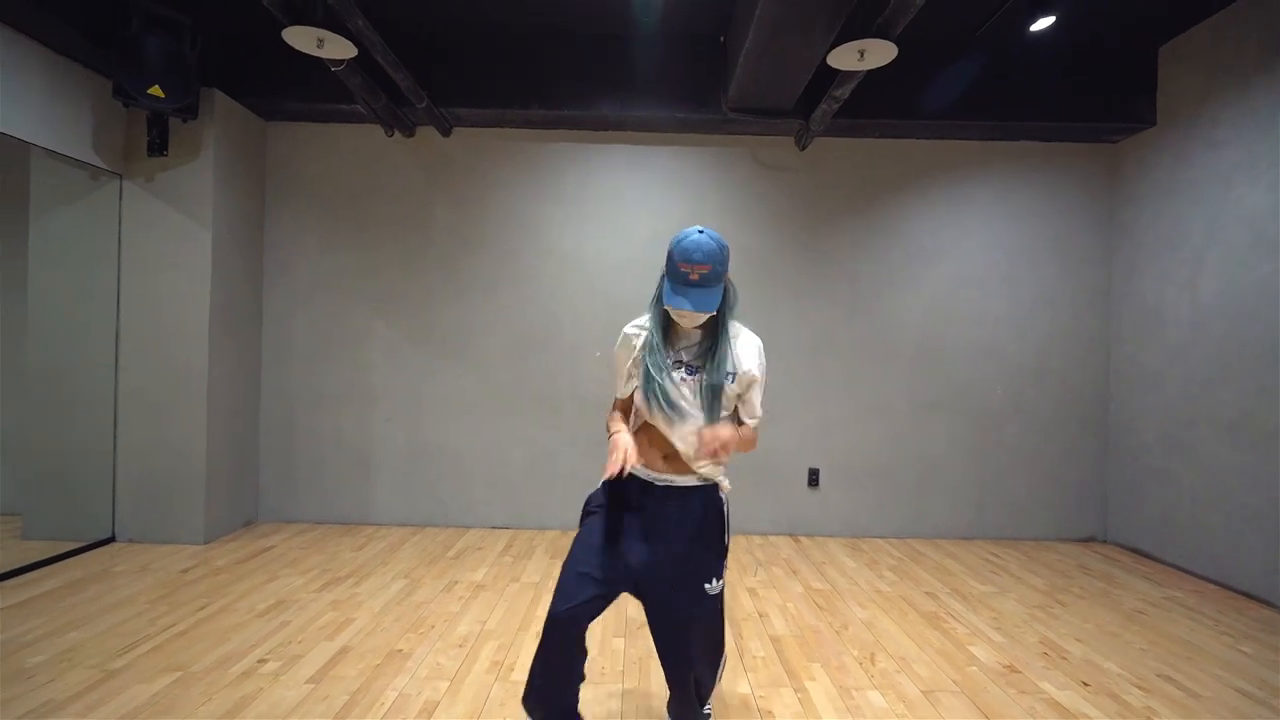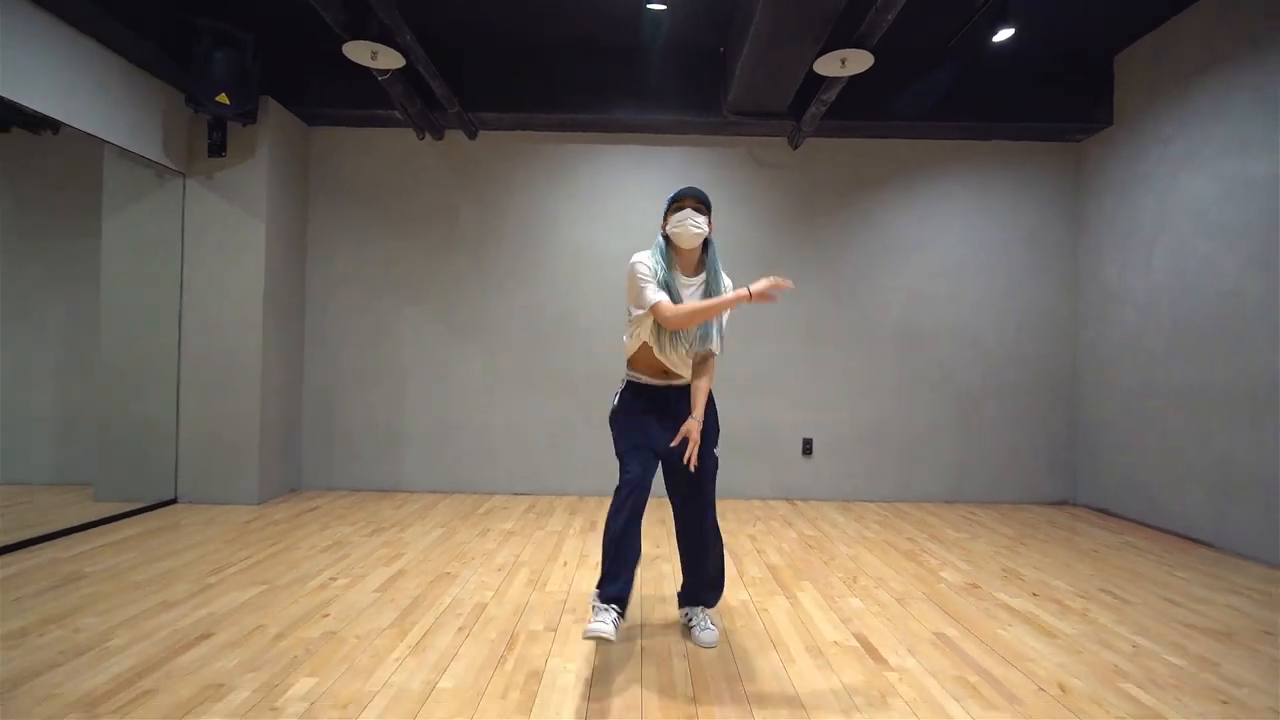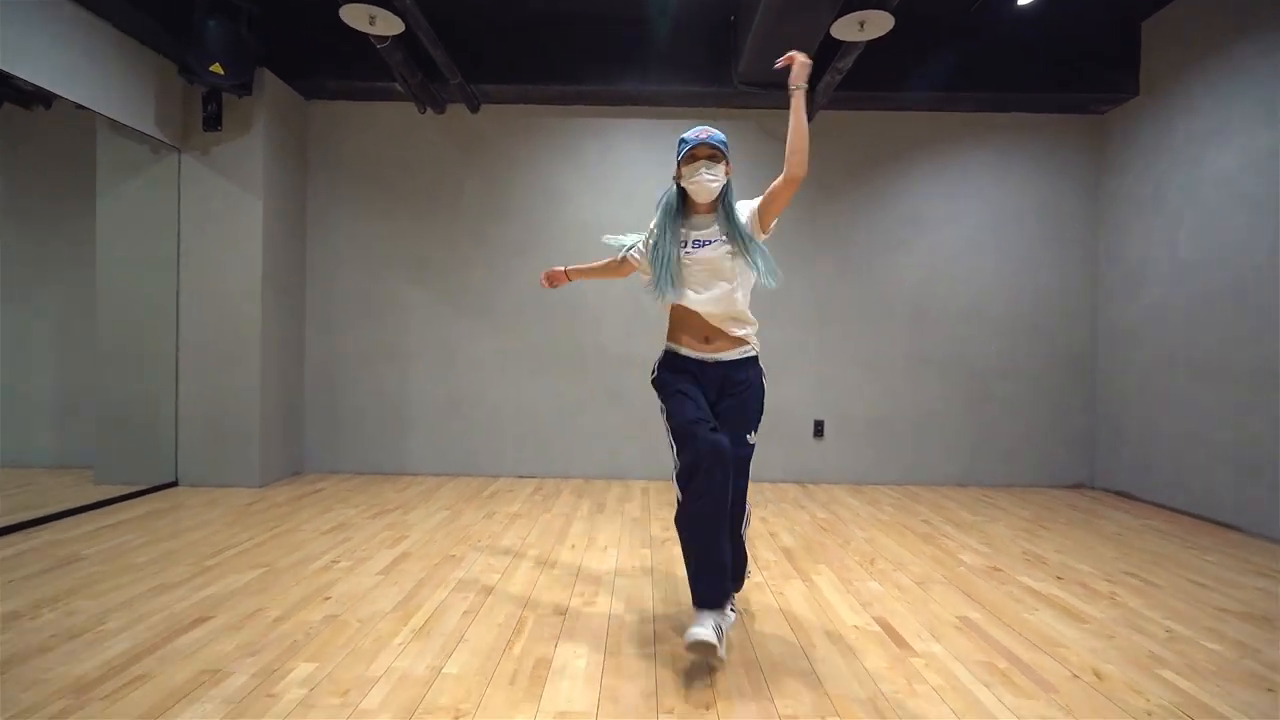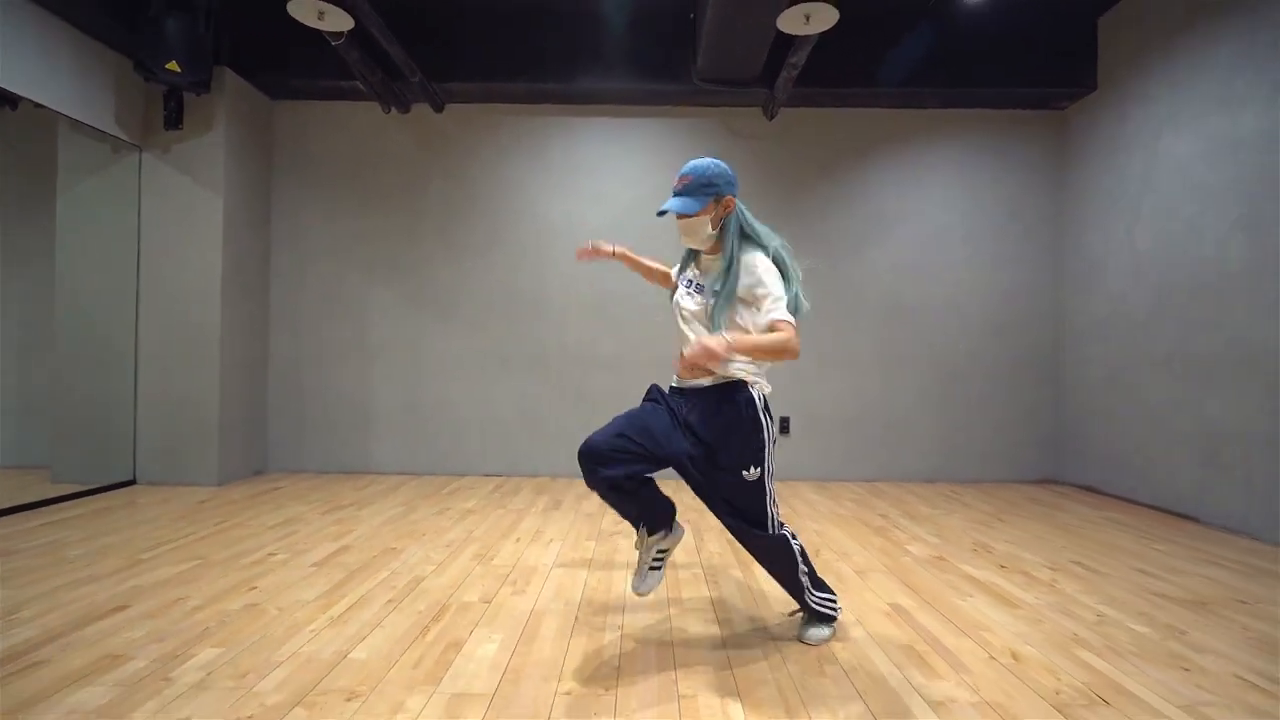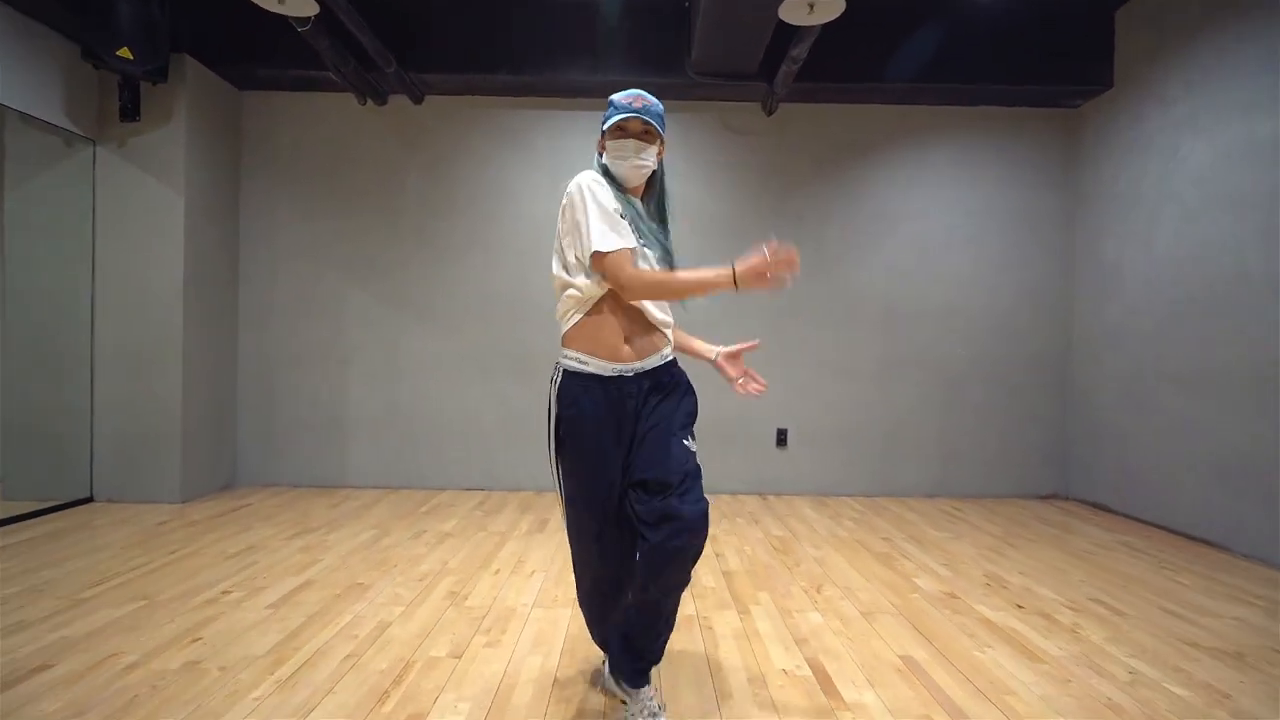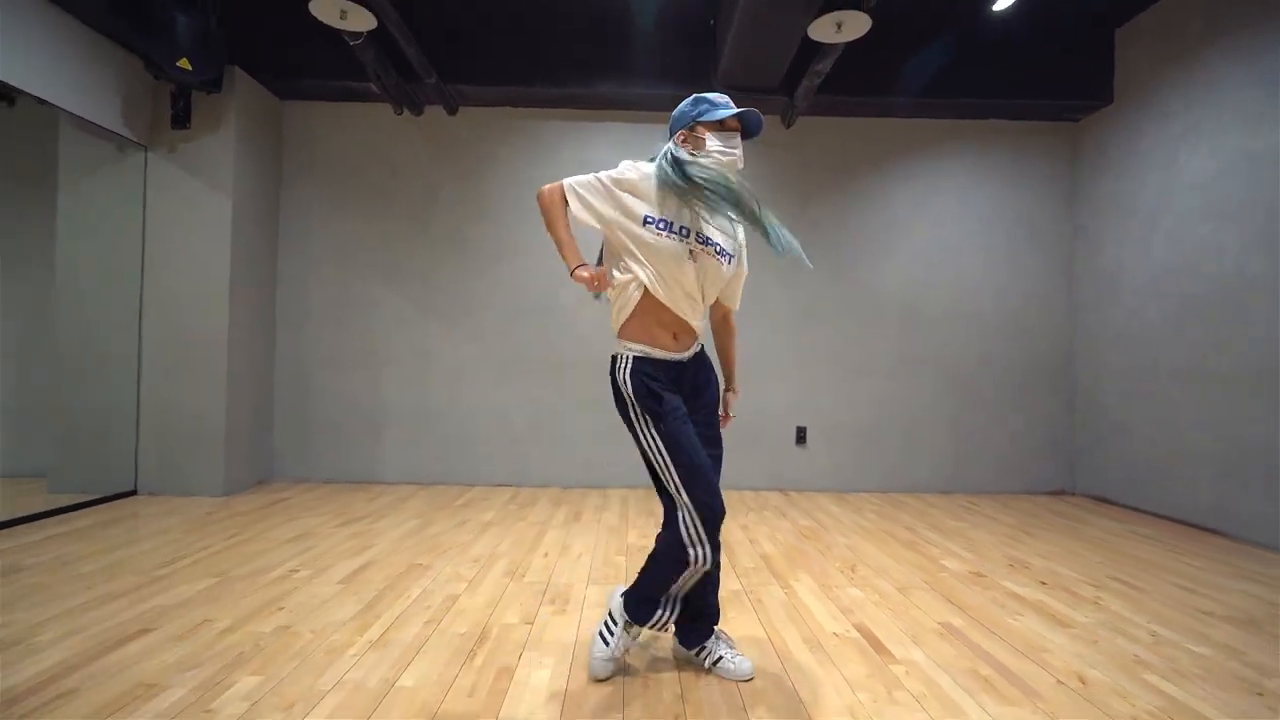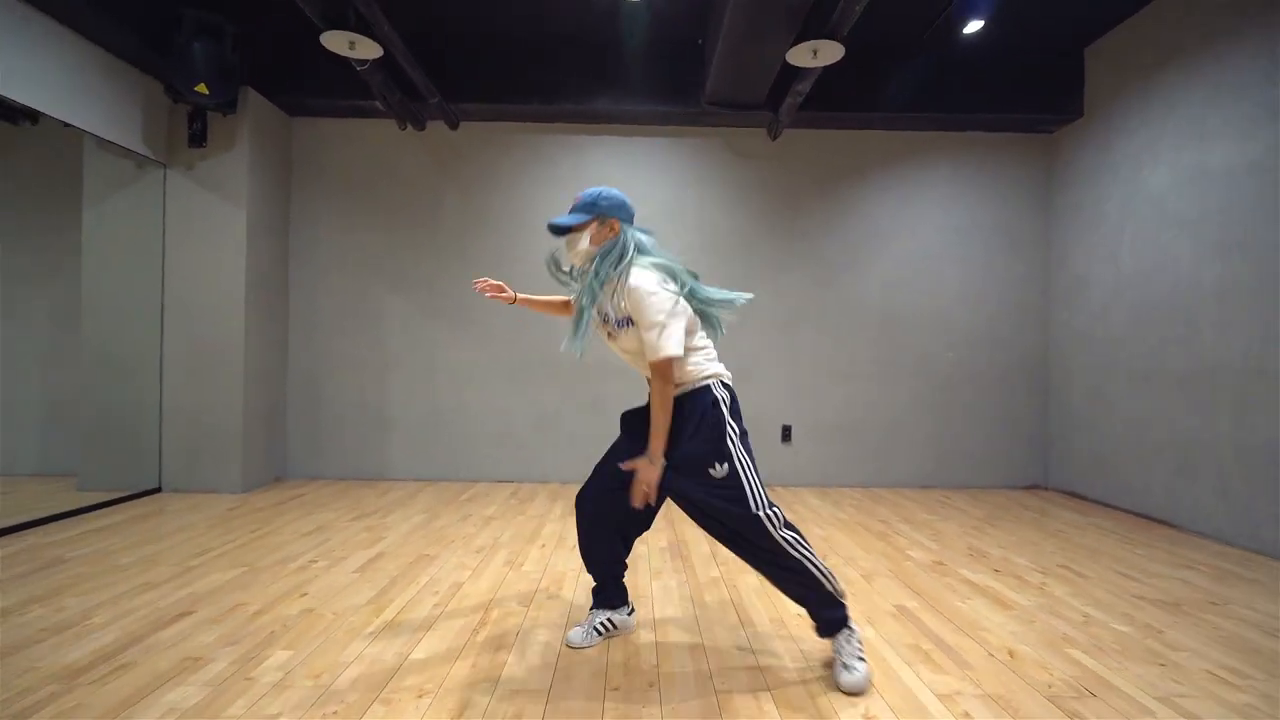
dt=0.7s
person 1, frame 1
left shoulder: (743, 347)
right shoulder: (639, 335)
left elbow: (748, 434)
right elbow: (619, 411)
left wrist: (728, 438)
right wrist: (621, 442)
left hip: (693, 507)
right hip: (626, 494)
left knee: (692, 640)
right knee: (568, 614)
person 1, frame 2
left shoulder: (719, 284)
right shoulder: (644, 266)
left elbow: (705, 359)
right elbow: (672, 318)
left wrist: (697, 417)
right wrist: (747, 295)
left hip: (690, 401)
right hip: (641, 400)
left knee: (697, 509)
right knee: (633, 489)
left ankle: (698, 603)
right ankle: (609, 603)
person 1, frame 3
left shoulder: (748, 218)
right shoulder: (665, 224)
left elbow: (795, 174)
right elbow: (622, 263)
left wrist: (797, 89)
right wrist: (568, 274)
left hip: (736, 371)
right hip: (680, 370)
left knee: (728, 492)
right knee: (702, 478)
left ankle: (718, 599)
right ankle: (708, 607)
person 1, frame 4
left shoulder: (754, 267)
right shoulder: (697, 263)
left elbow: (788, 342)
left wrist: (726, 345)
right wrist: (619, 254)
left hip: (734, 408)
right hip: (682, 401)
left knee: (758, 523)
right knee: (600, 455)
left ankle: (819, 606)
right ankle: (659, 529)
person 1, frame 5
left shoulder: (648, 218)
right shoulder: (589, 191)
right elbow: (629, 284)
left wrist: (712, 354)
right wrist: (732, 276)
left hip: (660, 390)
right hip: (589, 390)
left knee: (676, 526)
right knee: (600, 543)
right ankle: (612, 646)
person 1, frame 6
left shoulder: (732, 222)
right shoulder: (639, 183)
right elbow: (550, 193)
left wrist: (730, 385)
right wrist: (577, 266)
left hip: (693, 371)
right hip: (643, 374)
left knee: (701, 516)
right knee: (697, 519)
left ankle: (697, 635)
right ankle: (630, 614)
person 1, frame 7
left shoulder: (641, 283)
right shoulder: (601, 279)
left elbow: (668, 372)
right elbow: (574, 305)
left wrist: (653, 457)
right wrist: (516, 299)
left hip: (700, 409)
right hip: (660, 408)
left knee: (755, 523)
right knee: (595, 507)
left ankle: (839, 628)
right ankle: (613, 609)
